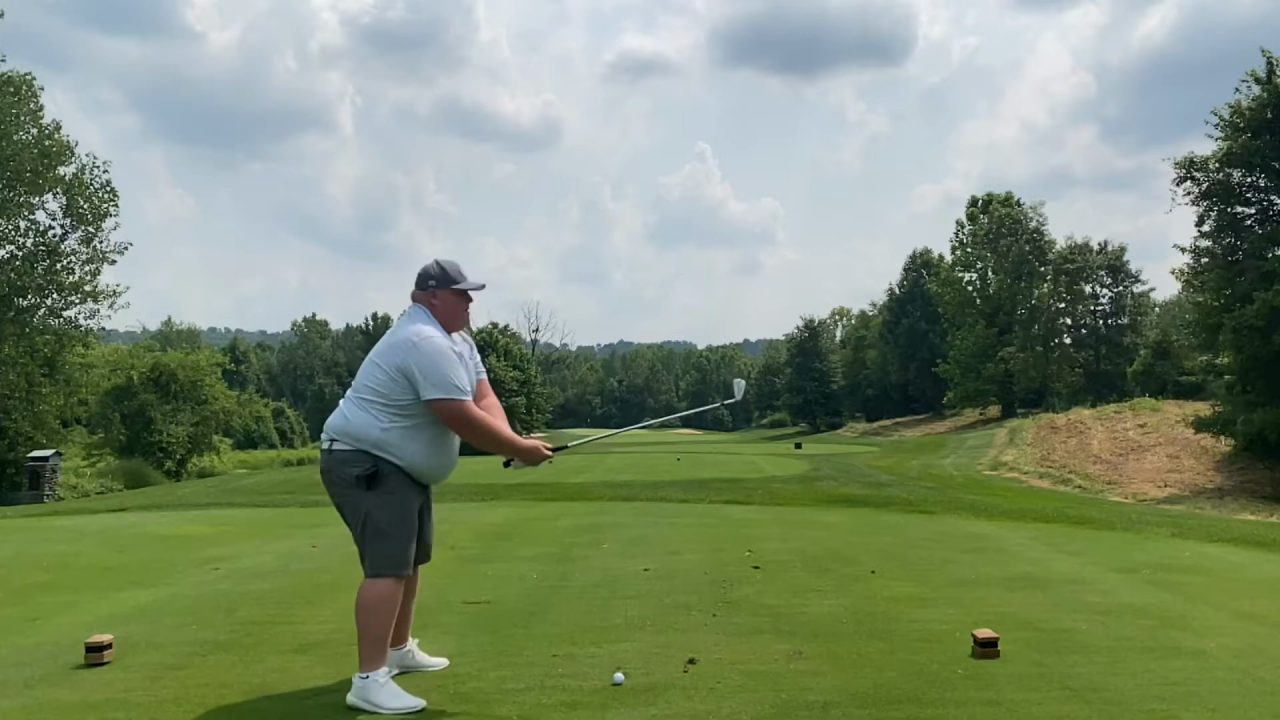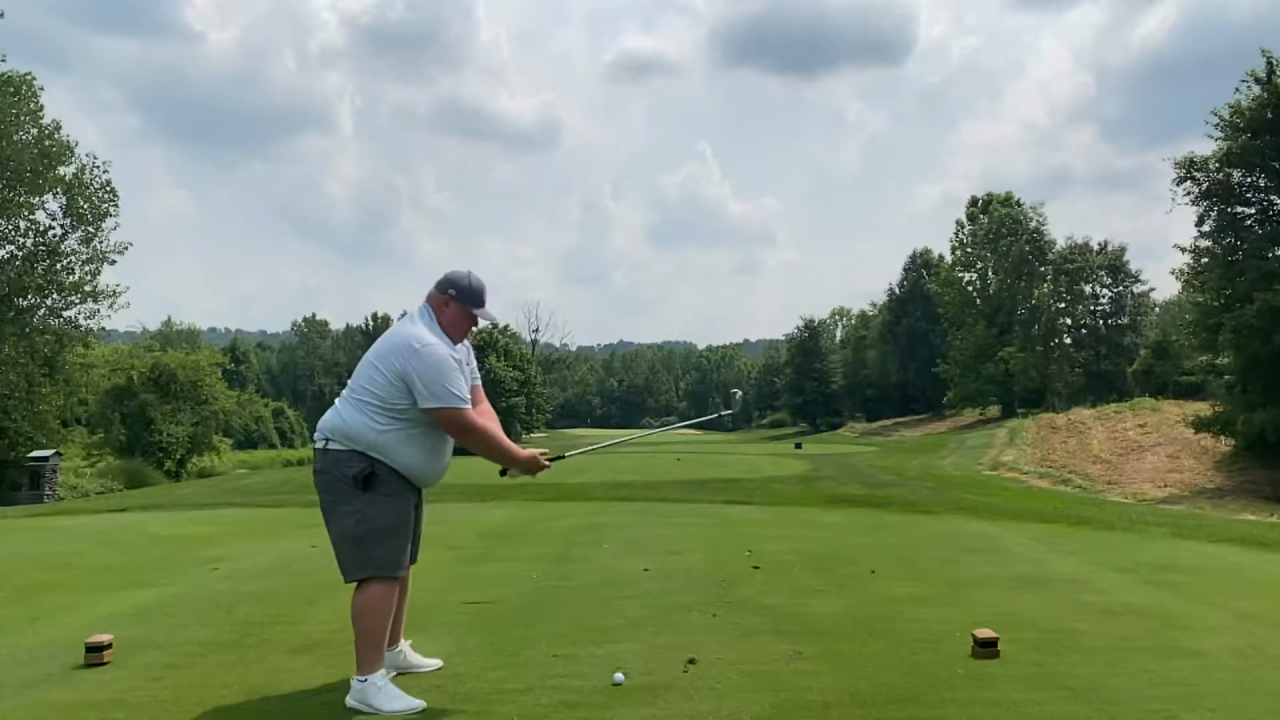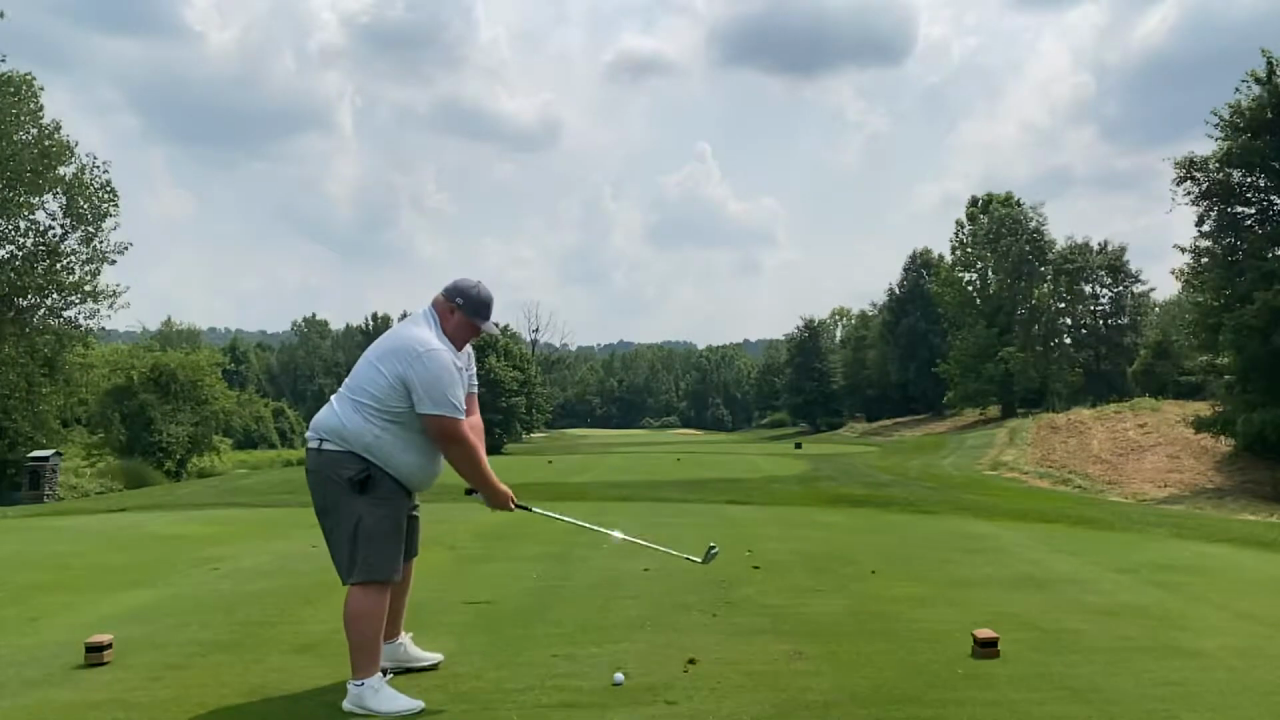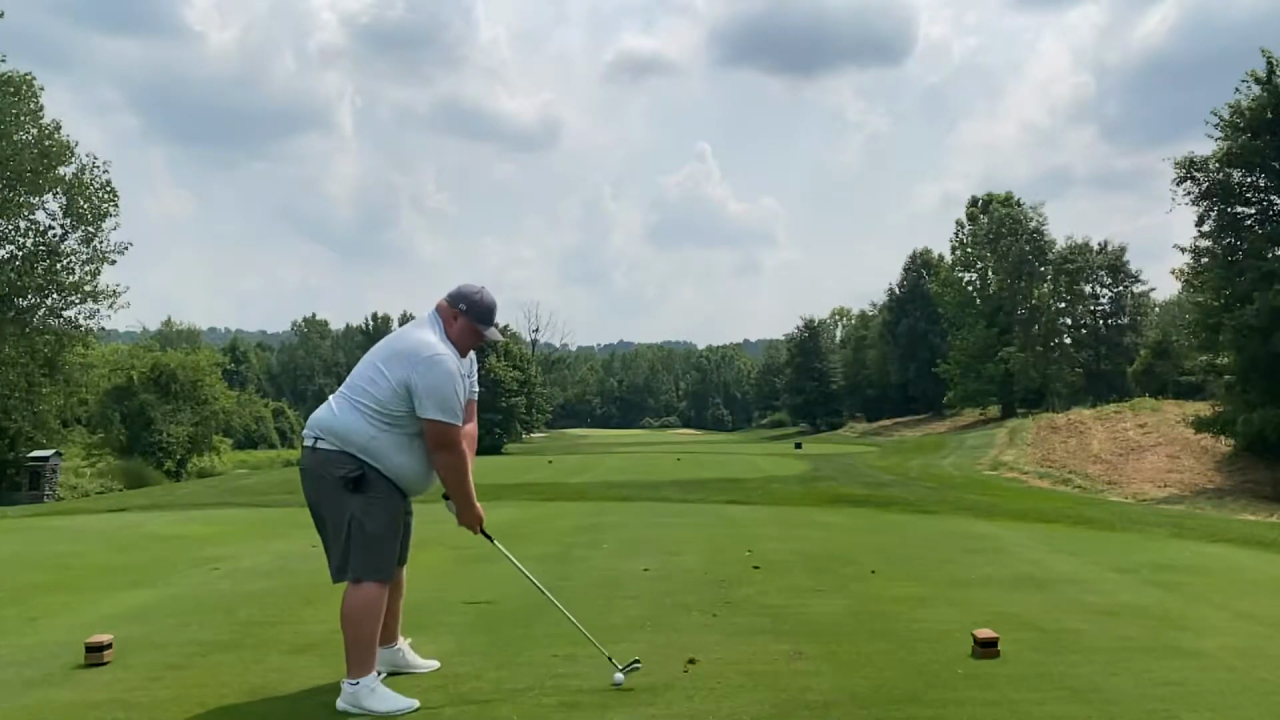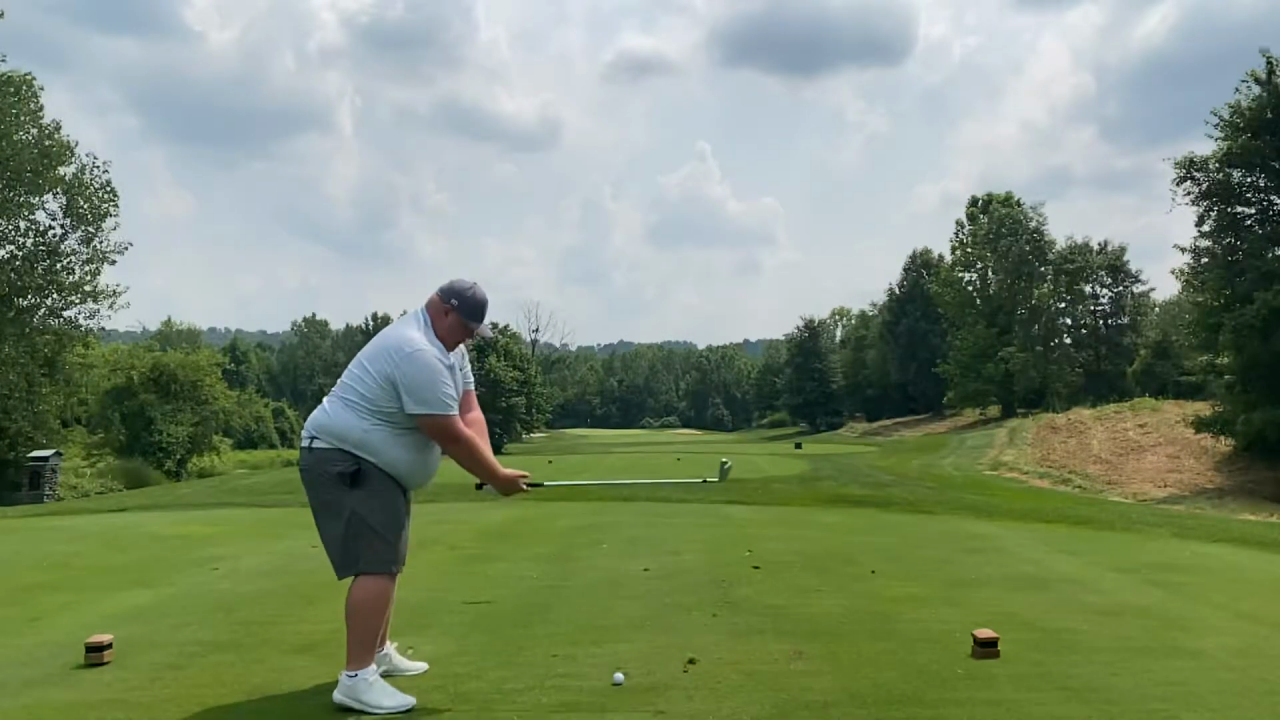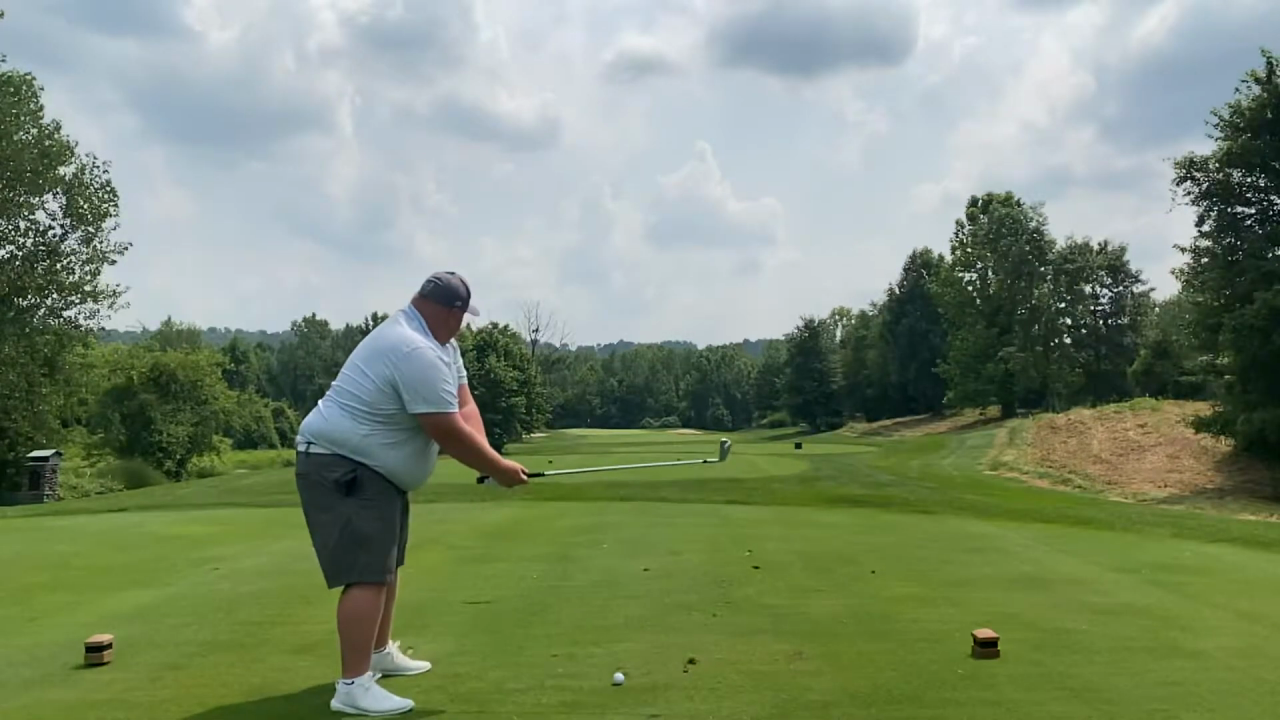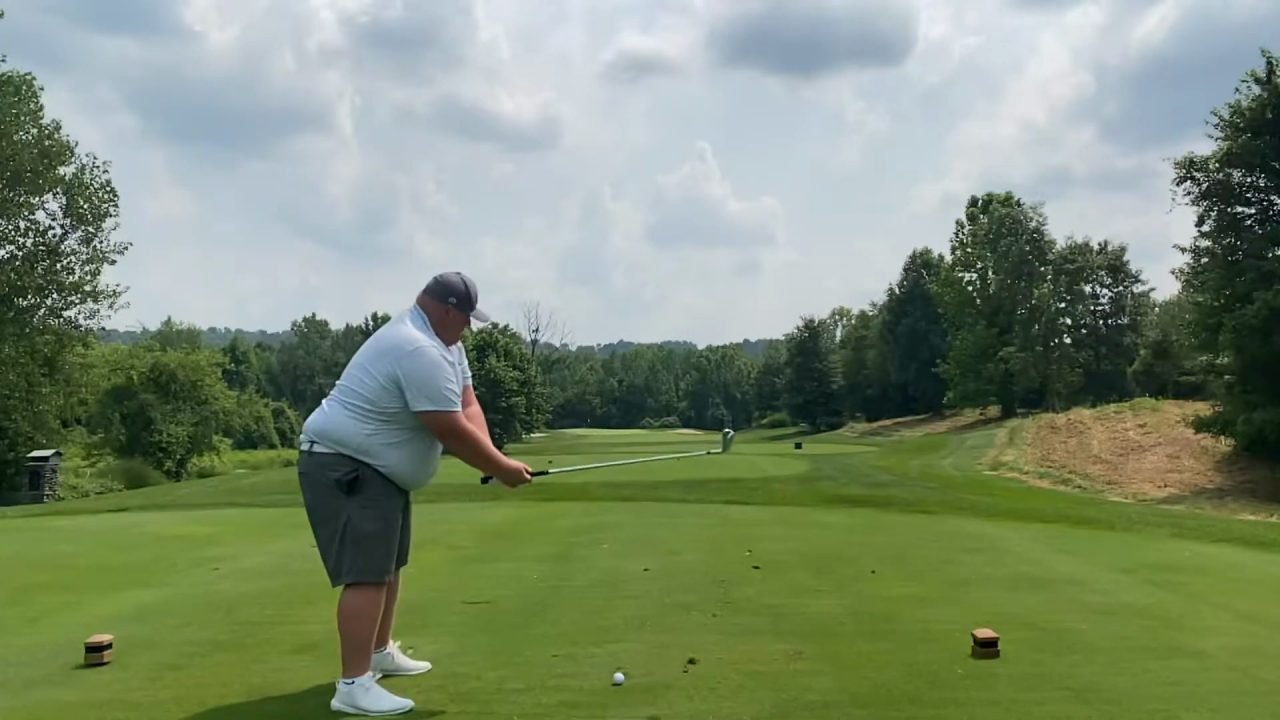
dt=0.5s
person 1, frame 1
left shoulder: (455, 339)
right shoulder: (425, 344)
left elbow: (484, 400)
right elbow: (463, 419)
left wrist: (513, 441)
right wrist: (520, 448)
left hip: (397, 467)
right hip: (364, 464)
left knee: (407, 560)
right knee: (386, 566)
left ankle: (399, 649)
right ankle: (369, 680)
person 1, frame 2
left shoulder: (452, 343)
right shoulder: (426, 349)
left elbow: (479, 407)
right elbow: (463, 426)
left wrist: (510, 451)
right wrist: (517, 458)
left hip: (387, 467)
right hip: (357, 464)
left knee: (398, 562)
right knee: (380, 569)
left ankle: (391, 650)
right ankle: (367, 682)
person 1, frame 3
left shoulder: (454, 348)
right shoulder: (430, 354)
left elbow: (470, 419)
right elbow: (451, 438)
left wrist: (481, 476)
right wrist: (490, 488)
left hip: (381, 467)
right hip: (350, 465)
left knee: (399, 559)
right knee: (374, 571)
left ankle: (391, 644)
person 1, frame 4
left shoulder: (458, 353)
right shoulder: (435, 359)
left elbow: (466, 426)
right elbow: (444, 446)
left wrist: (462, 489)
right wrist: (466, 504)
left hip: (375, 468)
right hip: (345, 464)
left knee: (390, 561)
right knee: (370, 571)
left ankle: (388, 648)
right ankle: (358, 685)
person 1, frame 5
left shoulder: (446, 346)
right shoulder: (417, 353)
left elbow: (469, 413)
right elbow: (450, 434)
left wrist: (491, 465)
right wrist: (496, 476)
left hip: (375, 465)
right hip: (344, 462)
left knee: (386, 562)
right knee: (376, 564)
left ankle: (377, 652)
right ankle: (356, 679)
person 1, frame 6
left shoulder: (435, 341)
right shoulder: (415, 353)
left elbow: (464, 408)
right elbow: (450, 433)
left wrist: (489, 457)
right wrist: (498, 468)
left hip: (371, 468)
right hip: (342, 467)
left knee: (385, 565)
right knee: (367, 573)
left ankle: (378, 652)
person 1, frame 7
left shoulder: (442, 343)
right shoulder: (419, 351)
left elbow: (468, 409)
right elbow: (452, 432)
left wrist: (493, 459)
right wrist: (502, 467)
left hip: (375, 469)
right hip: (344, 467)
left knee: (387, 563)
right knee: (366, 571)
left ankle: (379, 652)
